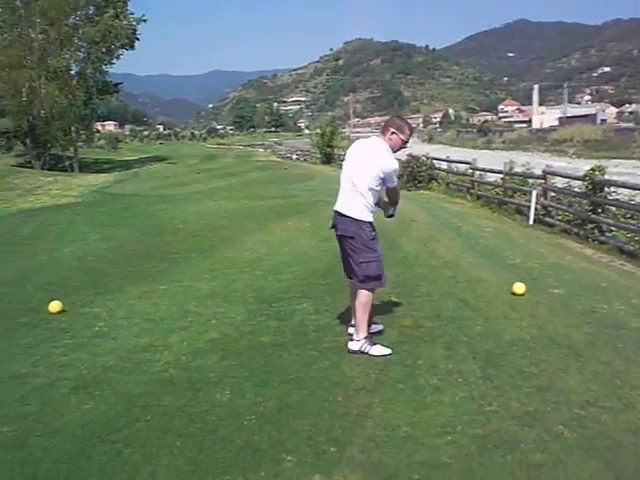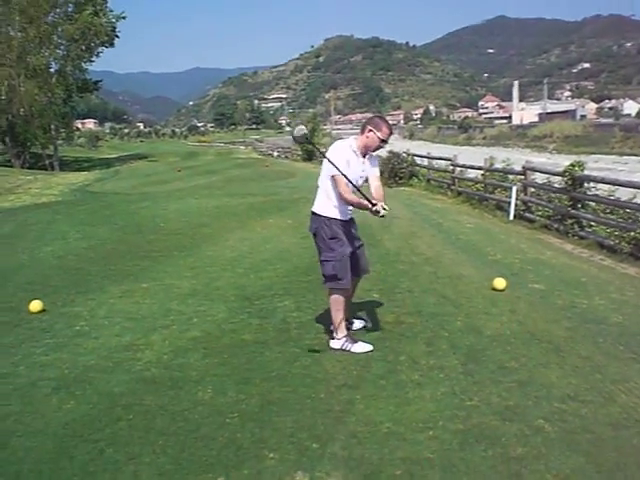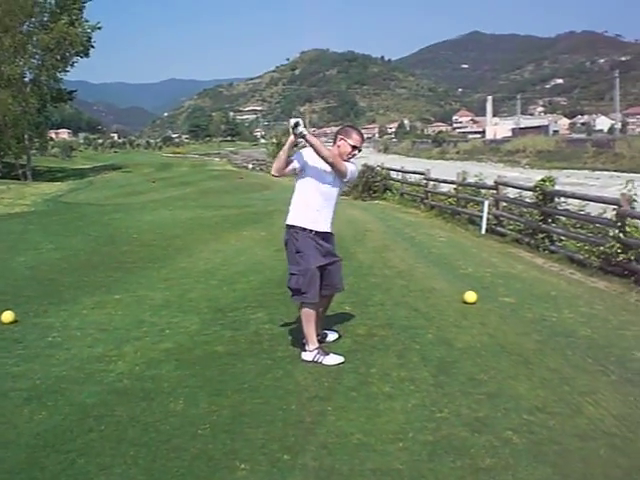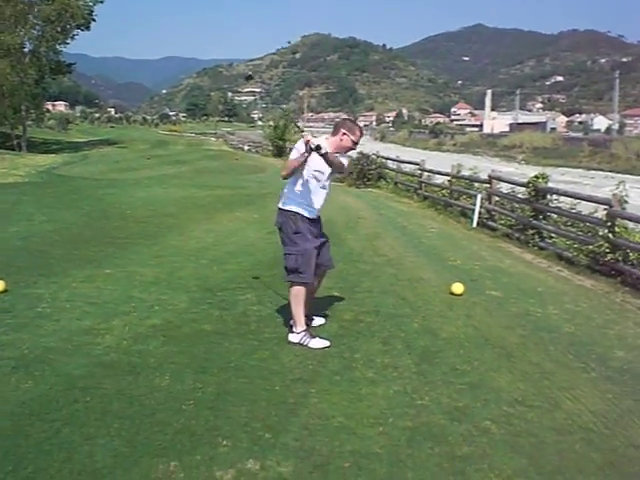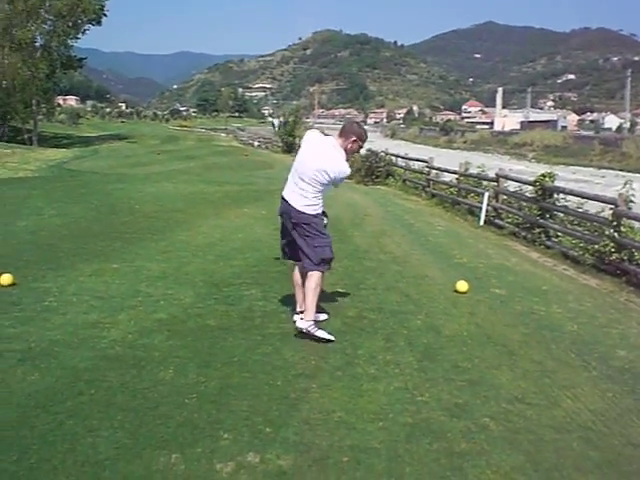
dt=0.3s
person 1, frame 1
left shoulder: (357, 146)
right shoulder: (389, 162)
right elbow: (393, 197)
left wrist: (379, 202)
right wrist: (389, 208)
left hip: (341, 216)
right hip: (358, 222)
left knee: (356, 275)
right knee: (369, 279)
left ankle: (357, 323)
right ankle: (359, 338)
person 1, frame 2
left shoulder: (372, 159)
right shoulder: (340, 149)
left elbow: (375, 185)
right elbow: (343, 194)
left wrist: (379, 204)
right wrist: (368, 206)
left hip: (345, 220)
right hip: (327, 219)
left knee: (355, 272)
right knee: (340, 278)
left ankle: (342, 320)
right ankle: (340, 336)
person 1, frame 3
left shoulder: (349, 169)
right shoulder: (305, 154)
left elbow: (331, 161)
right elbow: (276, 172)
left wrist: (306, 136)
right wrist: (292, 139)
left hip: (324, 234)
right hip: (300, 231)
left knee: (330, 287)
right knee: (309, 291)
left ankle: (316, 331)
right ankle: (311, 348)
person 1, frame 4
left shoulder: (341, 159)
right shoulder: (305, 145)
left elbow: (336, 166)
right elbow: (285, 173)
left wrist: (323, 151)
right wrist: (307, 152)
left hip: (311, 218)
right hip: (293, 215)
left knee: (320, 268)
right knee: (301, 272)
left ankle: (301, 315)
right ankle: (298, 331)
person 1, frame 5
left shoulder: (313, 136)
right shoulder: (342, 168)
left hip: (288, 204)
right hip: (307, 214)
left knee: (302, 260)
right knee: (317, 264)
left ankle: (301, 310)
right ankle: (308, 320)
